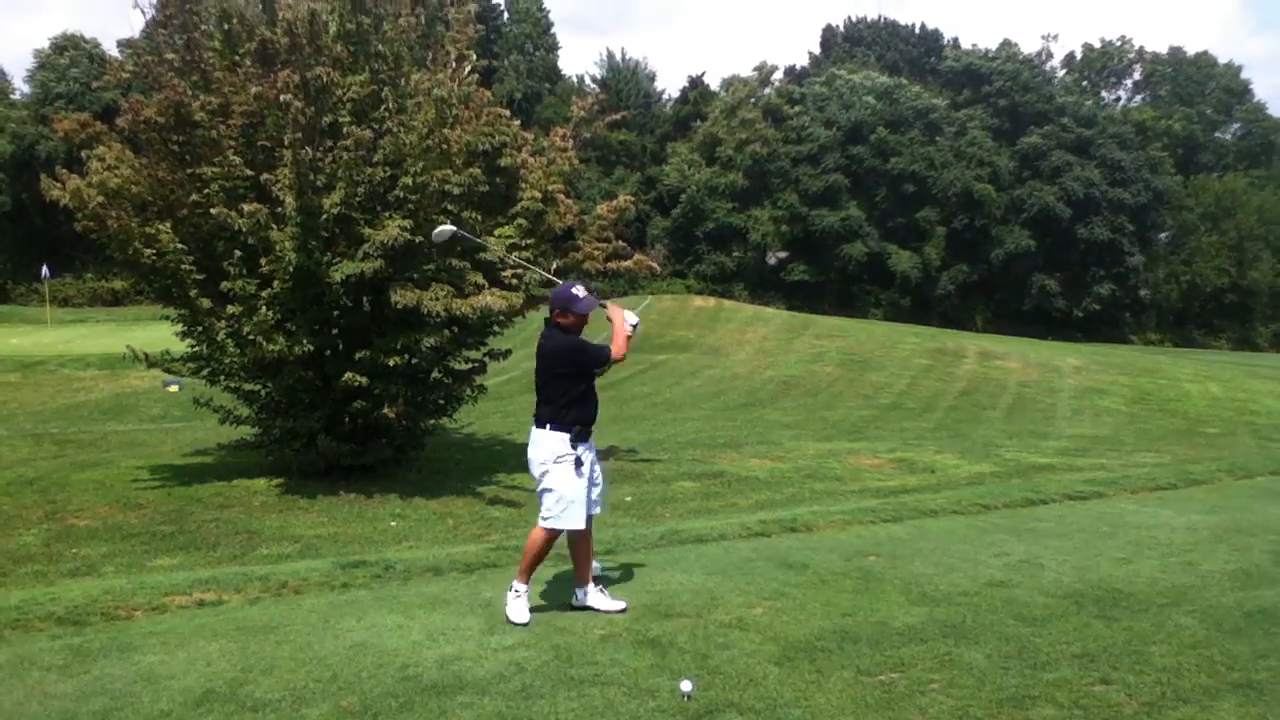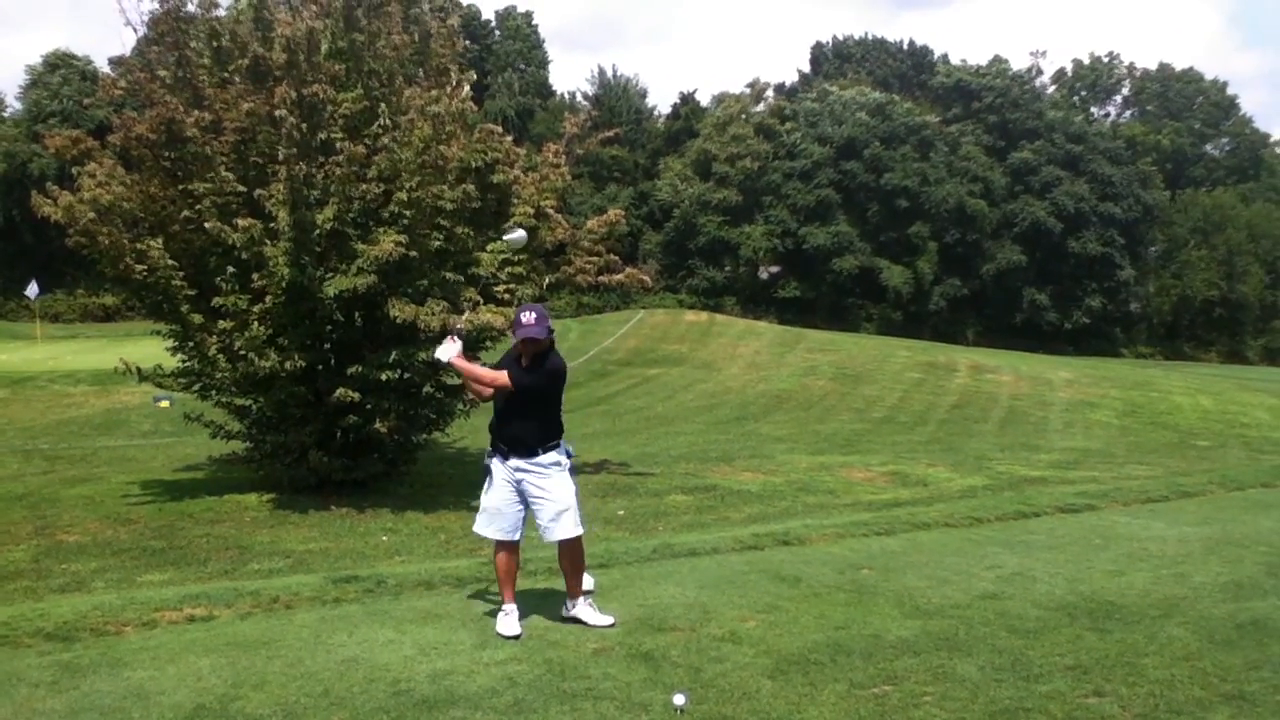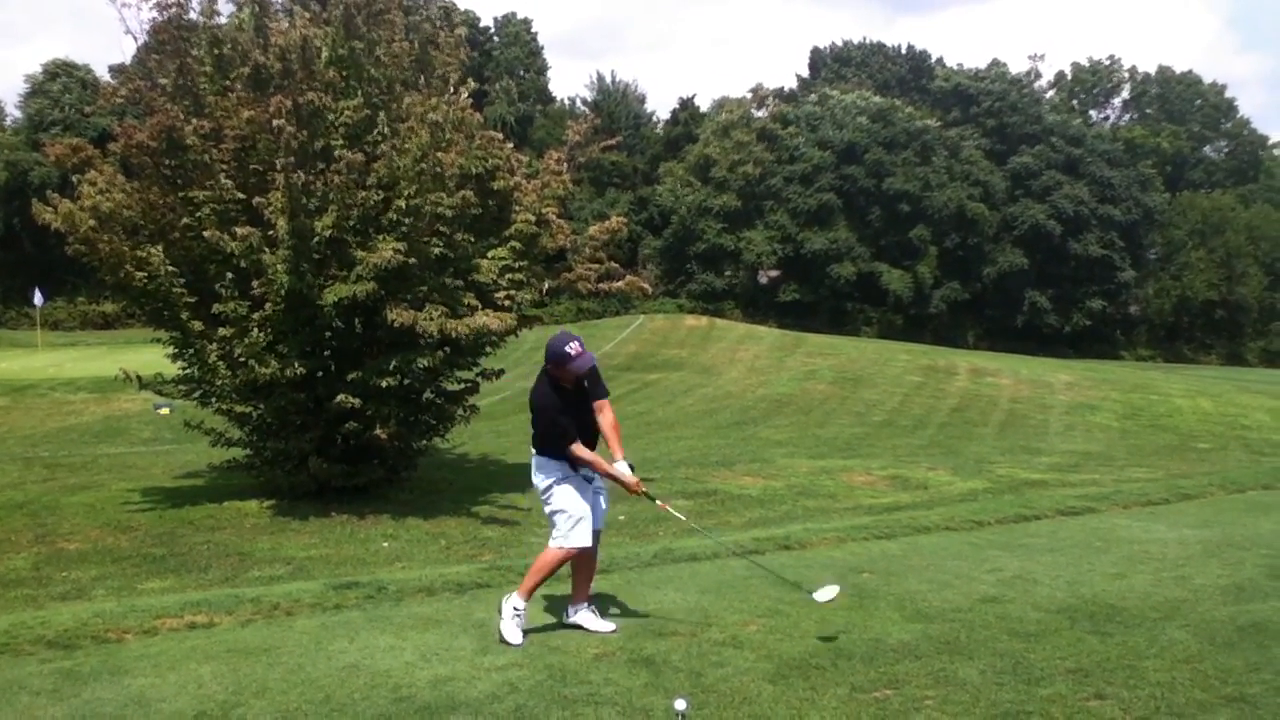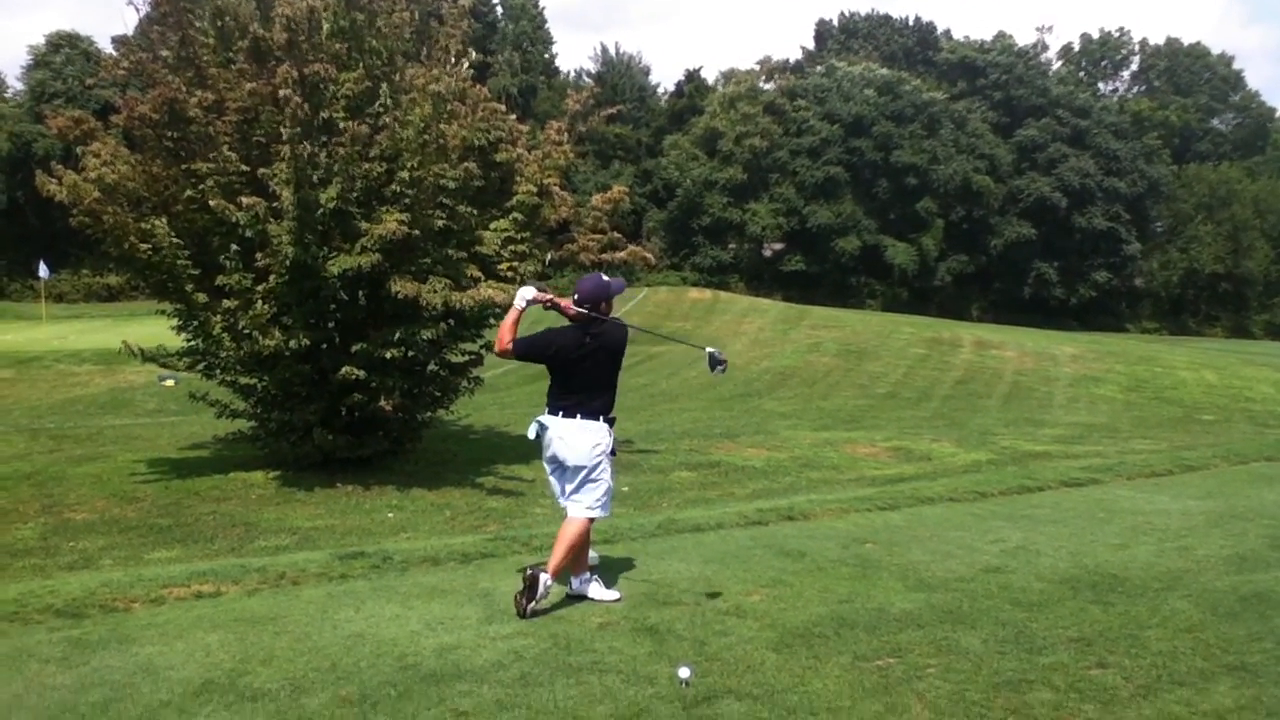
dt=0.7s
person 1, frame 1
left shoulder: (560, 338)
right shoulder: (560, 344)
left elbow: (592, 363)
right elbow: (615, 353)
left wrist: (621, 322)
right wrist: (618, 319)
left hip: (577, 442)
right hip: (556, 446)
left knee: (582, 517)
right knee: (557, 520)
left ankle: (584, 589)
right ankle: (519, 588)
person 1, frame 2
left shoulder: (553, 367)
right shoulder: (513, 356)
left elbow: (497, 381)
right elbow: (487, 391)
left wrist: (454, 360)
right wrist: (459, 359)
left hip: (545, 462)
right hip: (503, 461)
left knee: (569, 533)
right knee: (504, 537)
left ankle: (575, 602)
right ankle: (509, 608)
person 1, frame 3
left shoulder: (582, 372)
right shoulder: (545, 399)
left elbow: (603, 410)
right elbow: (574, 449)
left wrist: (619, 459)
right wrist: (615, 475)
left hip: (582, 466)
right hip: (559, 471)
left knee: (590, 535)
right knee: (569, 542)
left ankle: (578, 607)
right ankle: (516, 603)
person 1, frame 4
left shoulder: (557, 339)
right shoulder: (615, 334)
left elbow: (502, 347)
right elbow: (588, 316)
left wrist: (519, 303)
right wrist: (554, 301)
left hip: (554, 428)
right hip: (590, 433)
left knee: (577, 507)
right knee: (583, 511)
left ankle: (580, 577)
right ankle: (546, 575)
